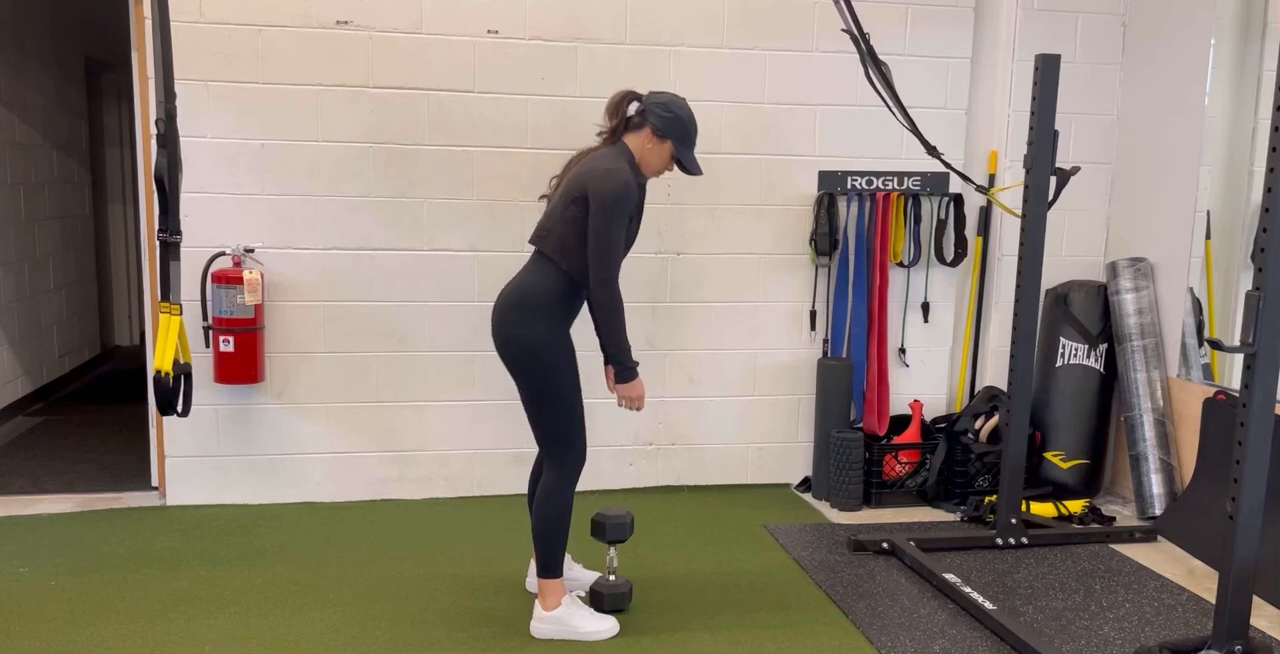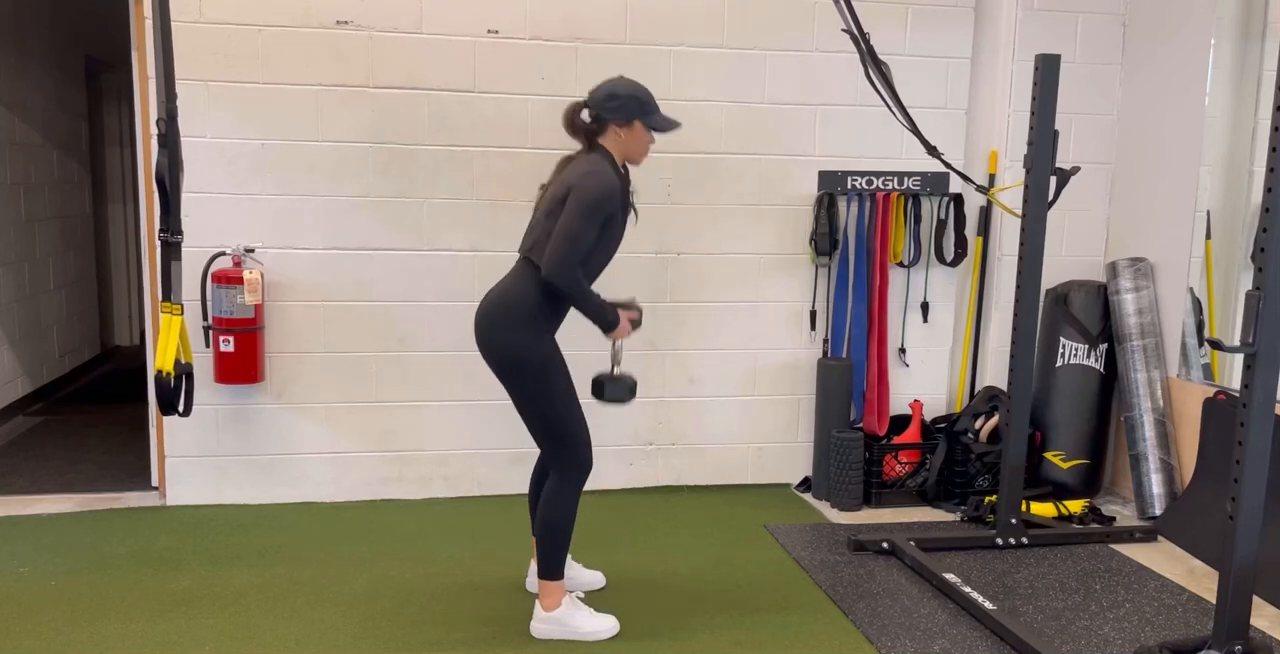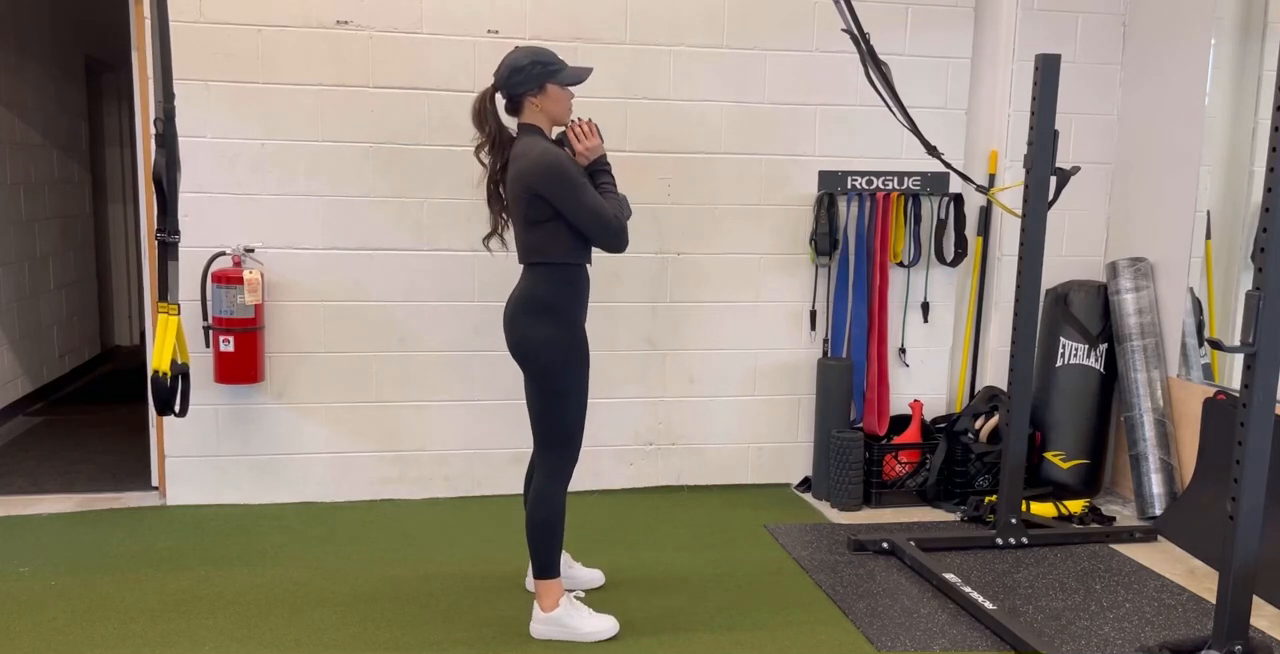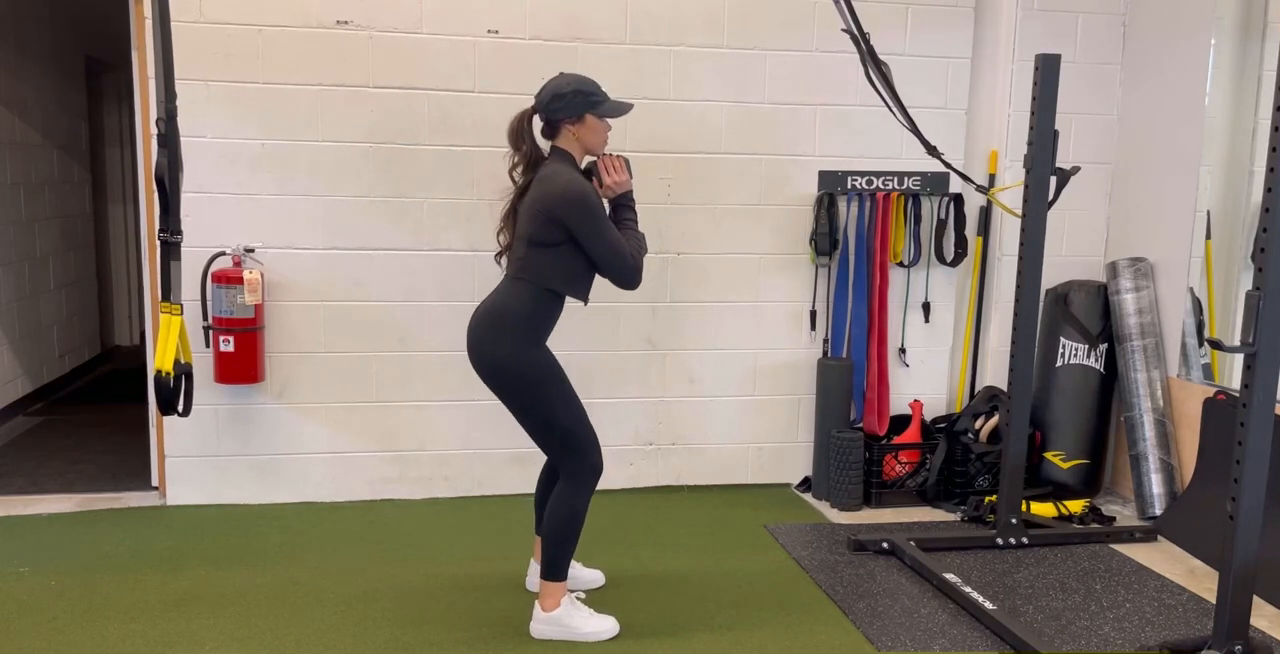
dt=1s
person 1, frame 1
left shoulder: (602, 164)
right shoulder: (617, 179)
right elbow: (603, 281)
left wrist: (612, 355)
right wrist: (624, 367)
left hip: (528, 311)
right hip: (535, 321)
left knee: (558, 445)
right knee: (565, 454)
left ankle: (546, 563)
right ankle: (551, 608)
person 1, frame 2
left shoulder: (588, 169)
right shoulder: (602, 182)
right elbow: (558, 268)
left wrist: (605, 313)
right wrist: (607, 319)
left hip: (512, 318)
right hip: (518, 328)
left knee: (560, 449)
right knee: (573, 458)
left ankle: (546, 563)
right ankle: (551, 607)
person 1, frame 3
left shoulder: (529, 154)
right shoulder: (544, 160)
left elbow: (581, 216)
right elbow: (614, 233)
left wrist: (585, 165)
right wrist: (597, 164)
left hip: (542, 311)
right hip: (550, 317)
left knee: (551, 449)
right knee: (558, 455)
left ankle: (548, 563)
right ankle: (550, 607)
person 1, frame 4
left shoulder: (552, 176)
right shoulder: (569, 189)
left elbow: (593, 250)
right elbow: (627, 272)
left wrist: (606, 200)
right wrist: (622, 202)
left hip: (507, 332)
right hip: (510, 340)
left knee: (568, 449)
right knee: (582, 460)
left ankle: (545, 562)
right ankle: (552, 607)
